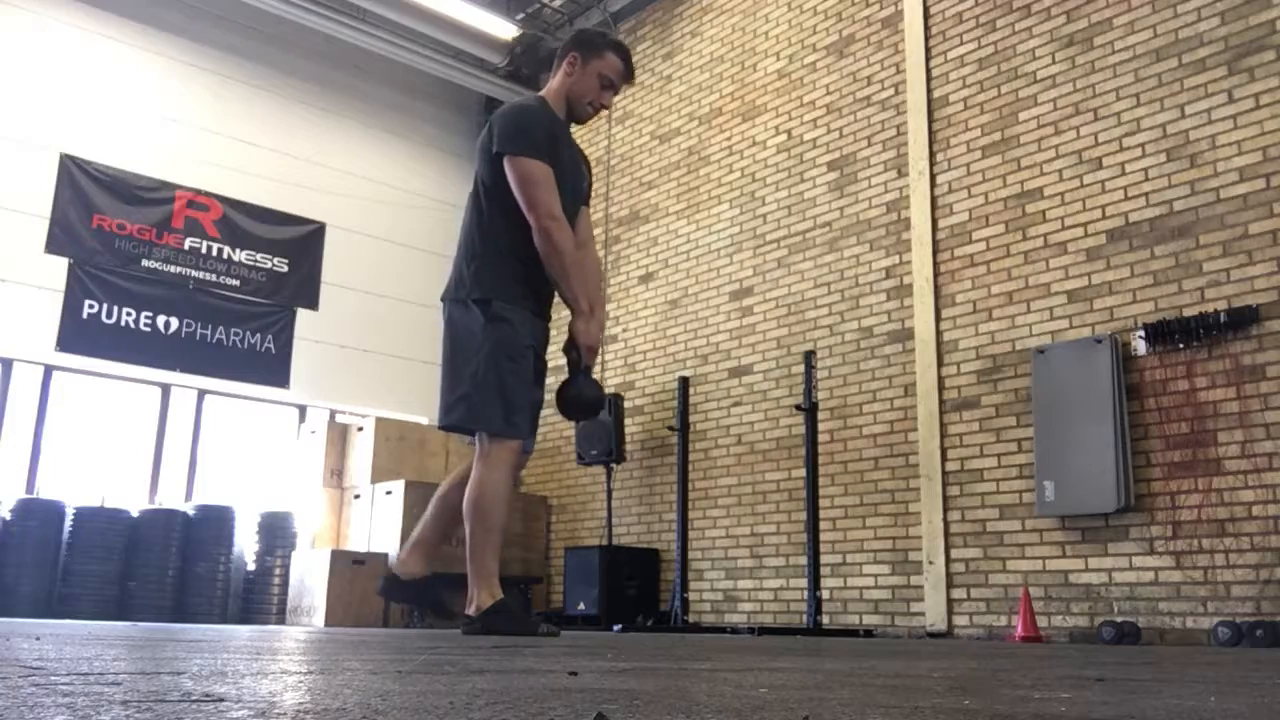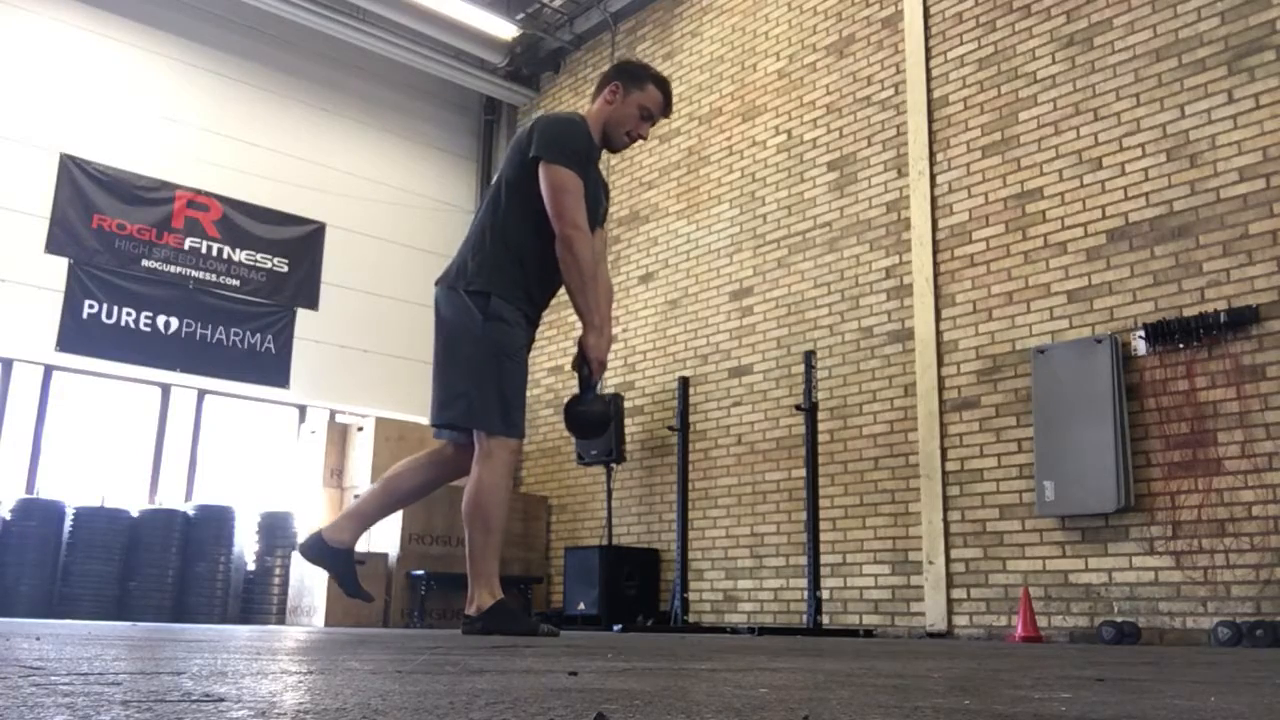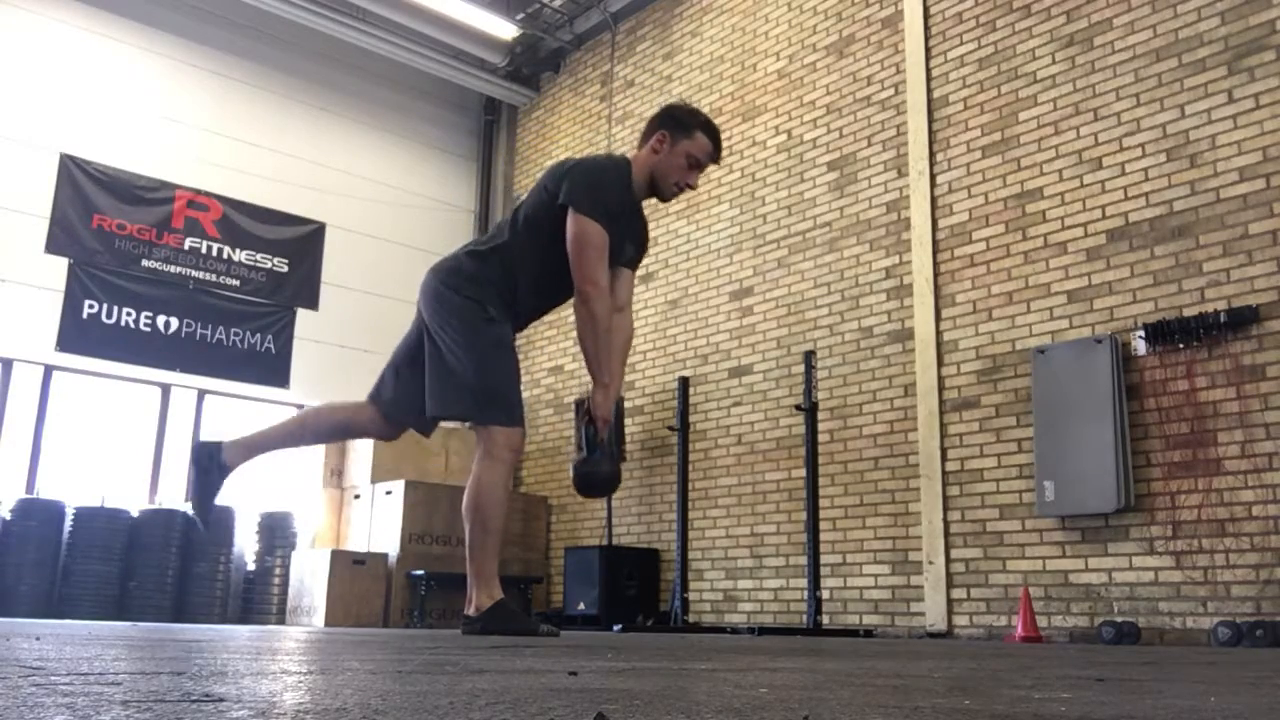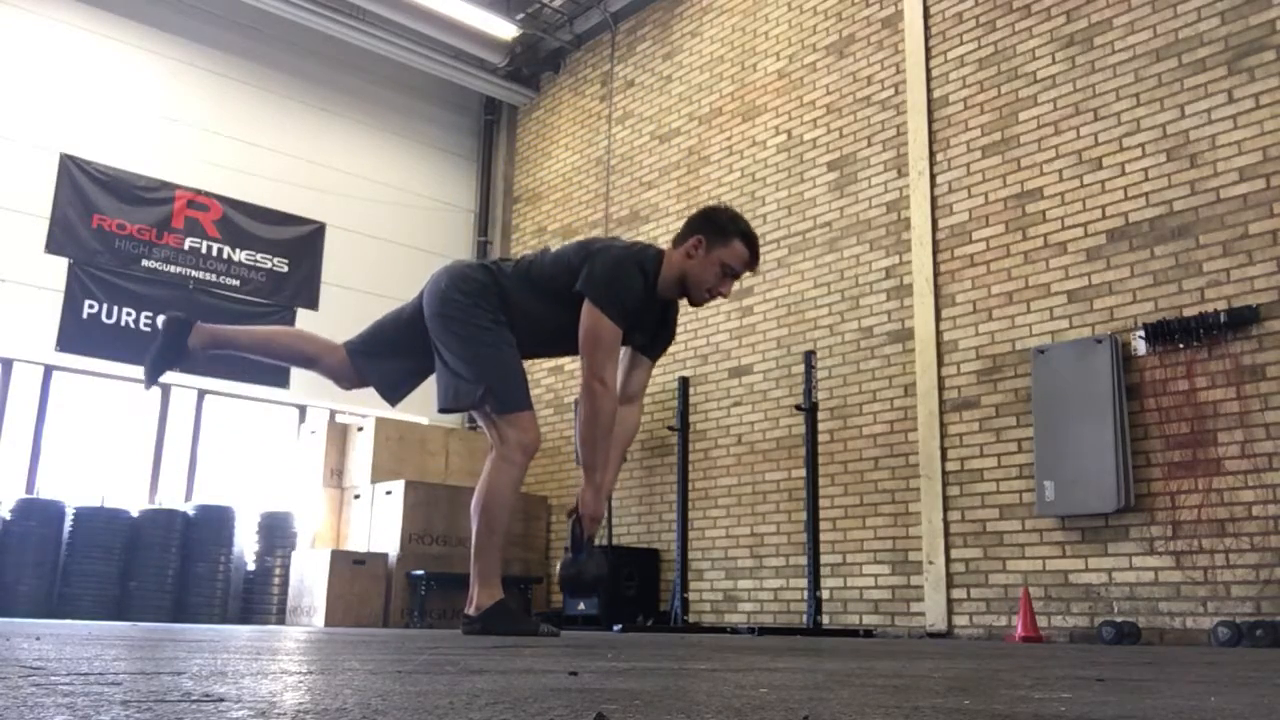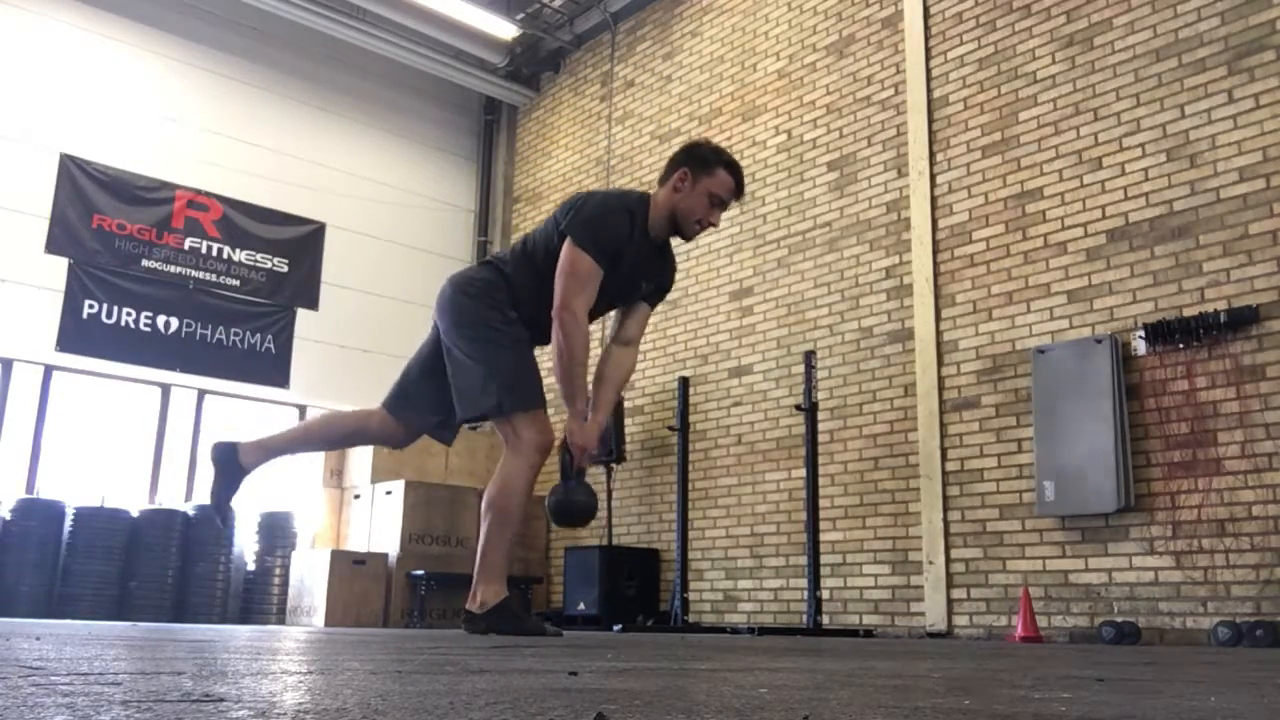
dt=1s
person 1, frame 1
left shoulder: (573, 155)
right shoulder: (522, 121)
left elbow: (584, 246)
right elbow: (545, 227)
left wrist: (596, 318)
right wrist: (581, 314)
left hip: (518, 312)
right hip: (492, 303)
left knee: (503, 450)
right knee: (503, 446)
left ankle: (411, 567)
right ankle: (484, 603)
person 1, frame 2
left shoulder: (594, 180)
right shoulder: (562, 133)
left elbow: (596, 267)
right elbow: (569, 237)
left wrist: (604, 335)
right wrist: (592, 331)
left hip: (497, 308)
right hip: (484, 298)
left knee: (466, 448)
right knee: (498, 445)
left ankle: (336, 535)
right ankle: (485, 603)
person 1, frame 3
left shoulder: (634, 227)
right shoulder: (596, 179)
left elbow: (618, 312)
right elbow: (590, 293)
left wrist: (610, 394)
right wrist: (601, 388)
left hip: (465, 304)
right hip: (467, 294)
left knee: (380, 418)
right knee: (503, 439)
left ankle: (224, 453)
right ankle: (483, 603)
person 1, frame 4
left shoulder: (660, 315)
right shoulder: (621, 270)
left elbow: (628, 402)
right elbow: (596, 386)
left wrist: (605, 487)
right wrist: (592, 484)
left hip: (456, 303)
right hip: (466, 297)
left knee: (341, 366)
right knee: (518, 439)
left ankle: (196, 335)
right ankle: (484, 603)
person 1, frame 5
left shoulder: (659, 266)
right shoulder: (607, 213)
left elbow: (624, 345)
right elbow: (567, 316)
left wrist: (595, 425)
right wrist: (578, 417)
left hip: (488, 319)
right hip: (480, 303)
left knee: (394, 427)
right knee: (531, 439)
left ankle: (244, 454)
right ankle: (487, 602)
